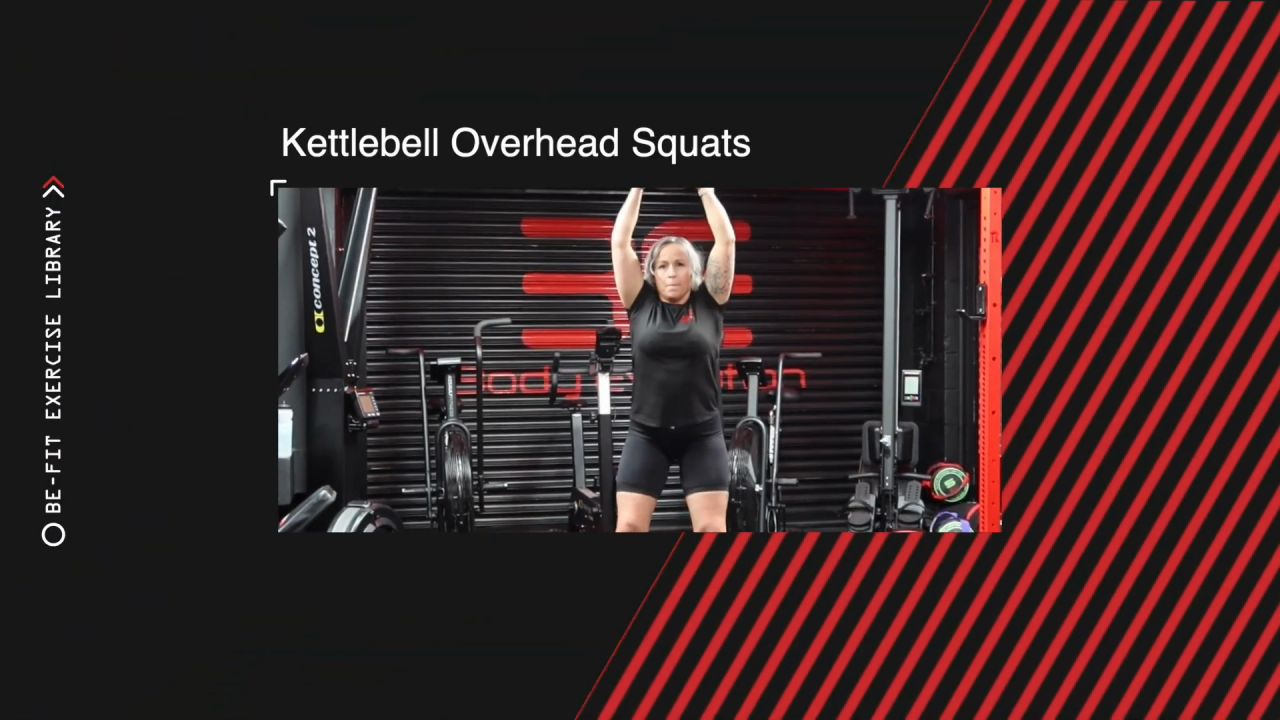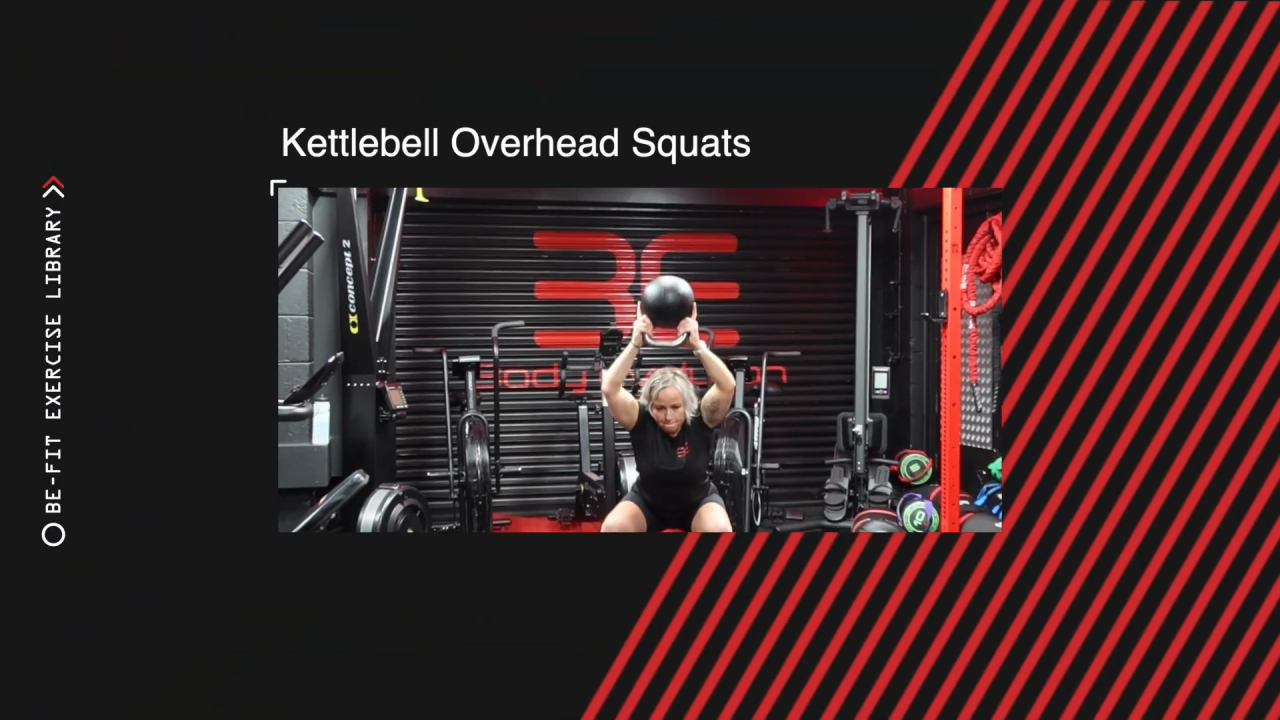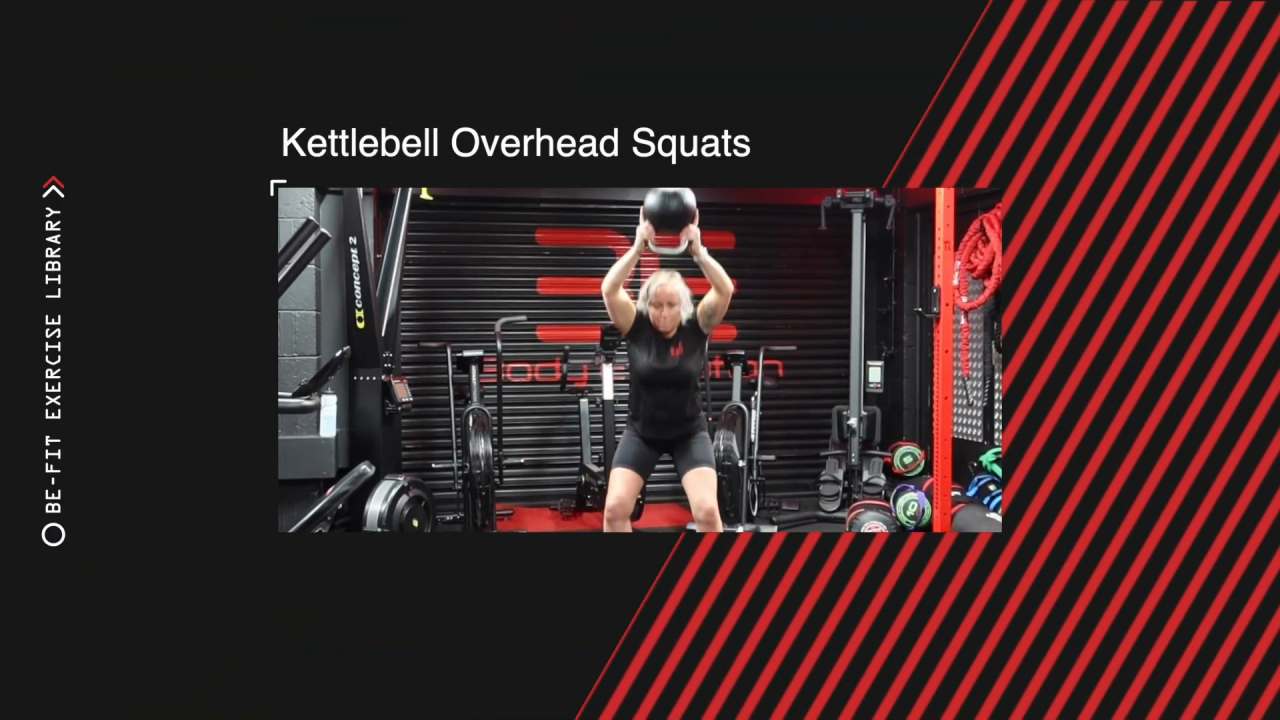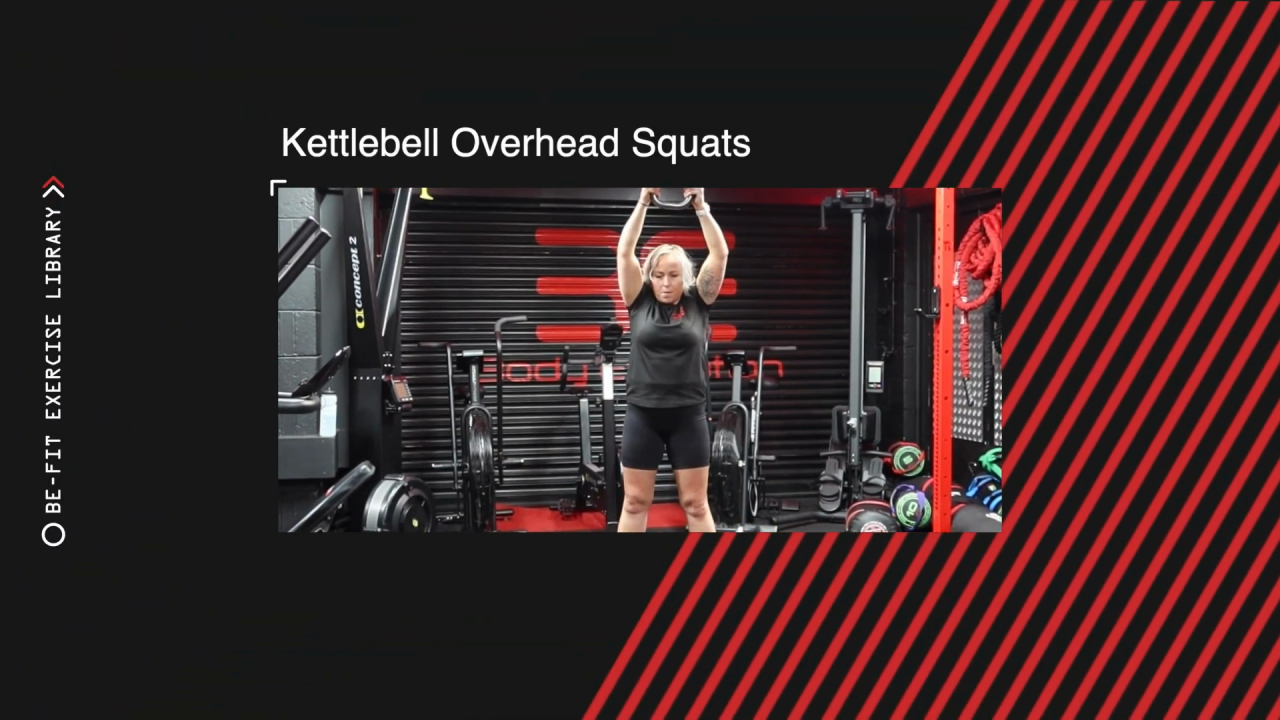
dt=1s
person 1, frame 1
left shoulder: (709, 302)
right shoulder: (641, 304)
left elbow: (726, 241)
right elbow: (619, 242)
left wrist: (705, 190)
right wrist: (637, 189)
left hip: (702, 433)
right hip: (648, 433)
left knee: (711, 528)
right knee: (630, 525)
person 1, frame 2
left shoulder: (701, 420)
right shoulder: (640, 420)
left elbow: (727, 386)
right elbow: (609, 388)
left wrist: (698, 345)
right wrist: (635, 343)
left hip: (697, 502)
right hip: (649, 502)
left knee: (720, 530)
right knee: (612, 527)
person 1, frame 3
left shoulder: (696, 327)
right shoulder: (636, 327)
left elbow: (726, 290)
right elbow: (609, 289)
left wrist: (697, 250)
right wrist: (638, 247)
left hip: (689, 434)
right hip: (641, 433)
left knee: (707, 511)
right knee: (615, 508)
person 1, frame 4
left shoulder: (698, 302)
right shoulder: (640, 302)
left elbow: (720, 253)
right elbow: (625, 251)
left wrist: (701, 206)
right wrist: (643, 202)
left hip: (688, 415)
right hip: (643, 414)
left knee: (696, 504)
right knee: (635, 502)
